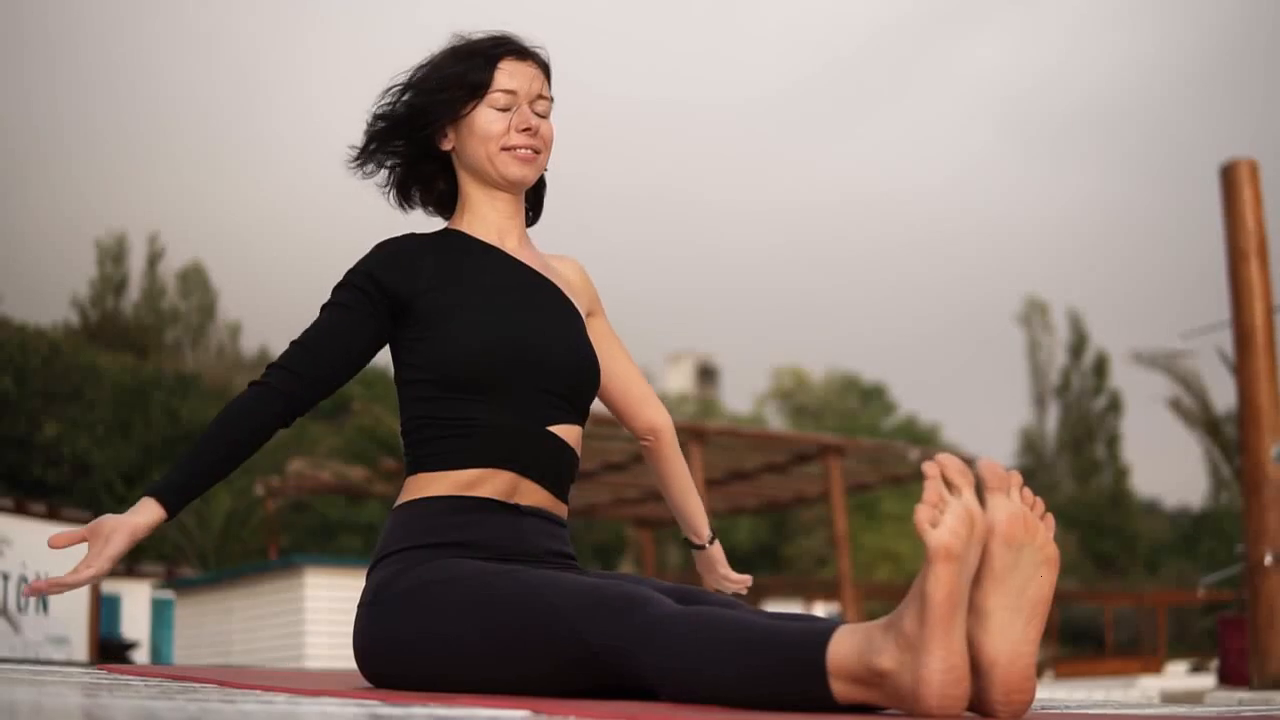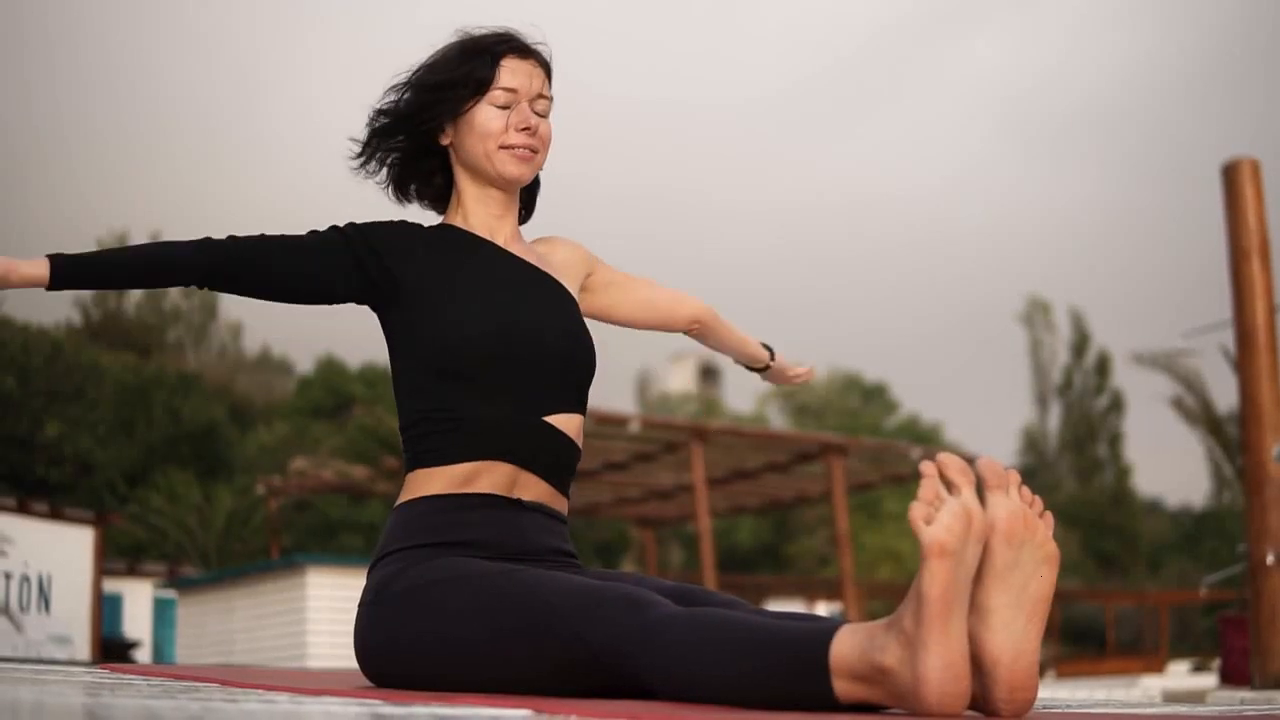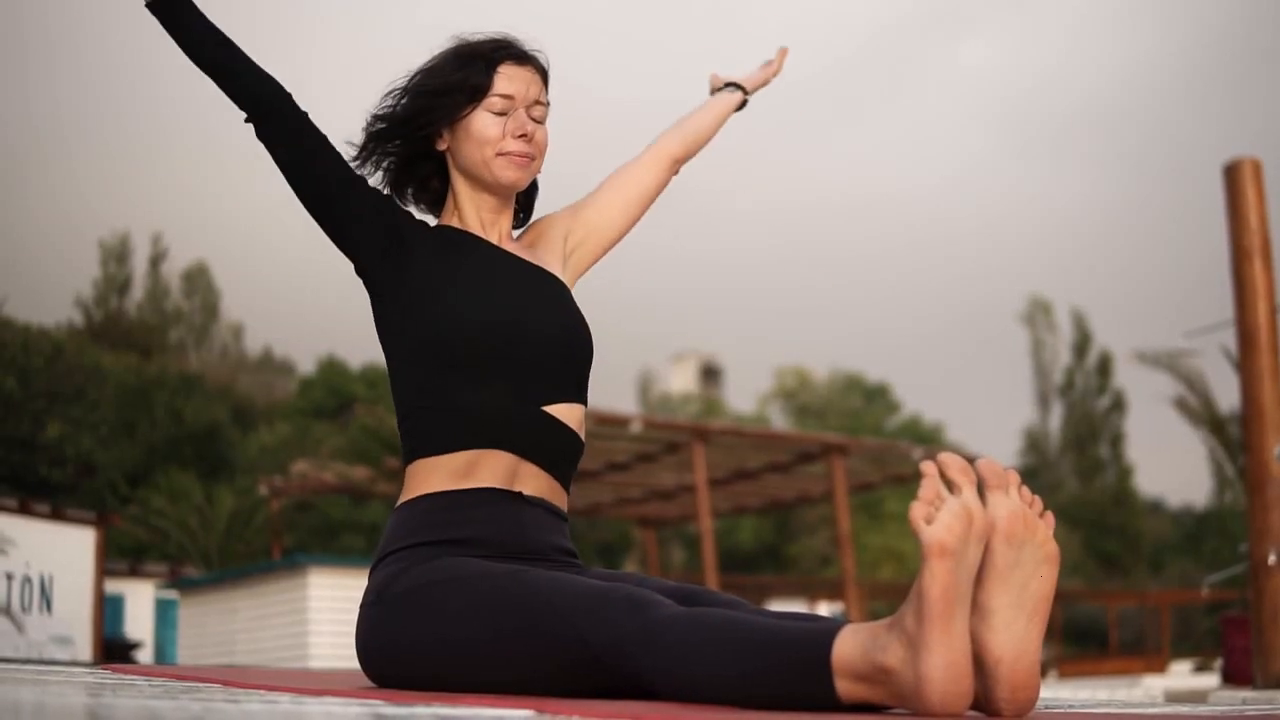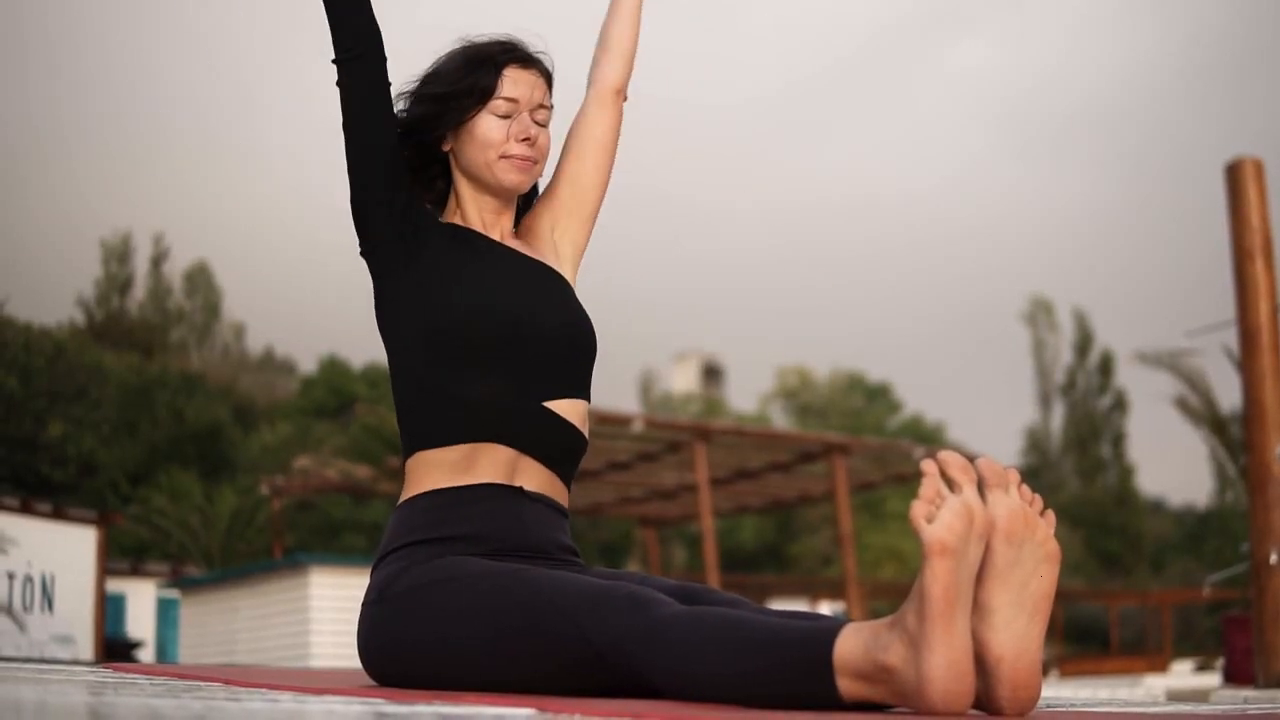
dt=0.7s
person 1, frame 1
left shoulder: (566, 281)
right shoulder: (407, 268)
left elbow: (649, 421)
right elbow: (280, 392)
left wrist: (707, 547)
right wrist: (146, 515)
left hip: (546, 568)
right hip: (433, 578)
left knee: (699, 617)
right knee: (637, 625)
person 1, frame 2
left shoulder: (561, 266)
right shoulder: (397, 256)
left elbow: (687, 308)
right elbow: (227, 260)
left wrist: (761, 350)
left hip: (544, 563)
right hip: (434, 575)
left knee: (709, 614)
right knee: (641, 626)
person 1, frame 3
left shoulder: (547, 254)
right shoulder: (399, 251)
left elbow: (663, 158)
right elbow: (283, 125)
left wrist: (731, 93)
left hip: (547, 562)
right hip: (435, 576)
left knee: (715, 620)
right knee: (636, 629)
person 1, frame 4
left shoulder: (548, 250)
right shoulder: (406, 243)
left elbow: (608, 88)
right elbow: (361, 69)
left hip: (542, 563)
right hip: (432, 577)
left knee: (714, 615)
right knee: (639, 627)
left ankle: (965, 645)
right ankle: (892, 656)
